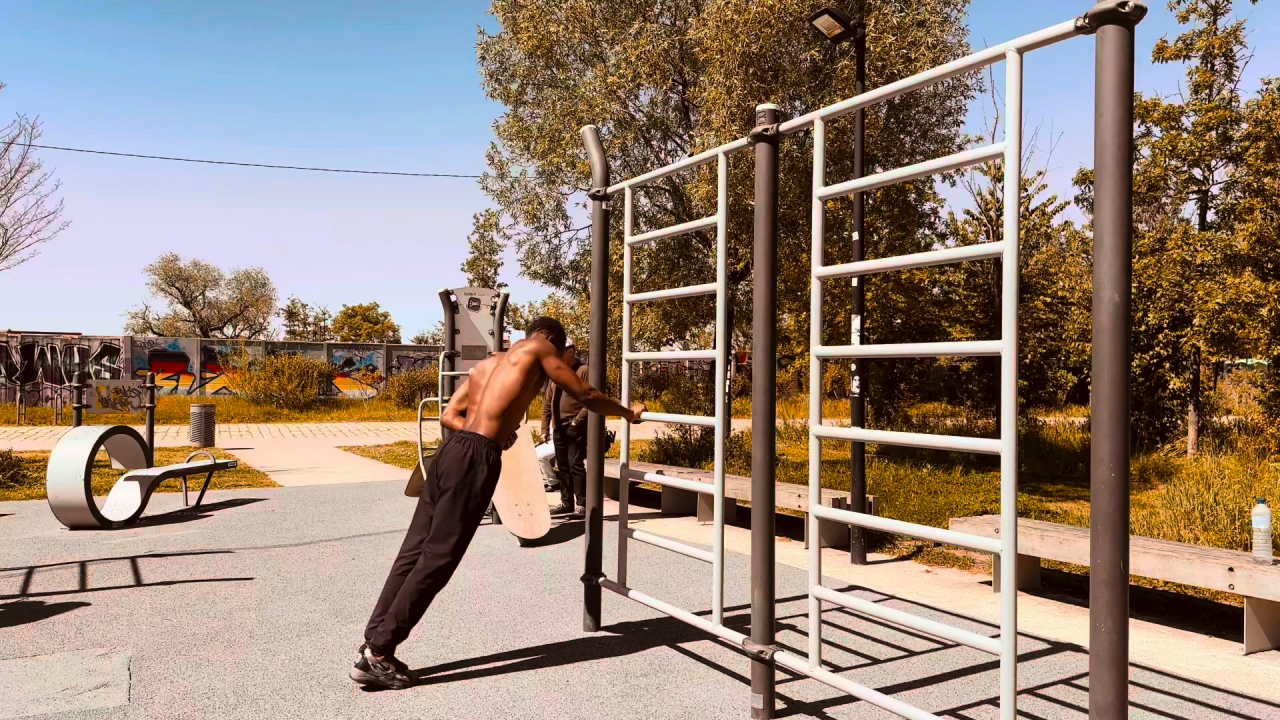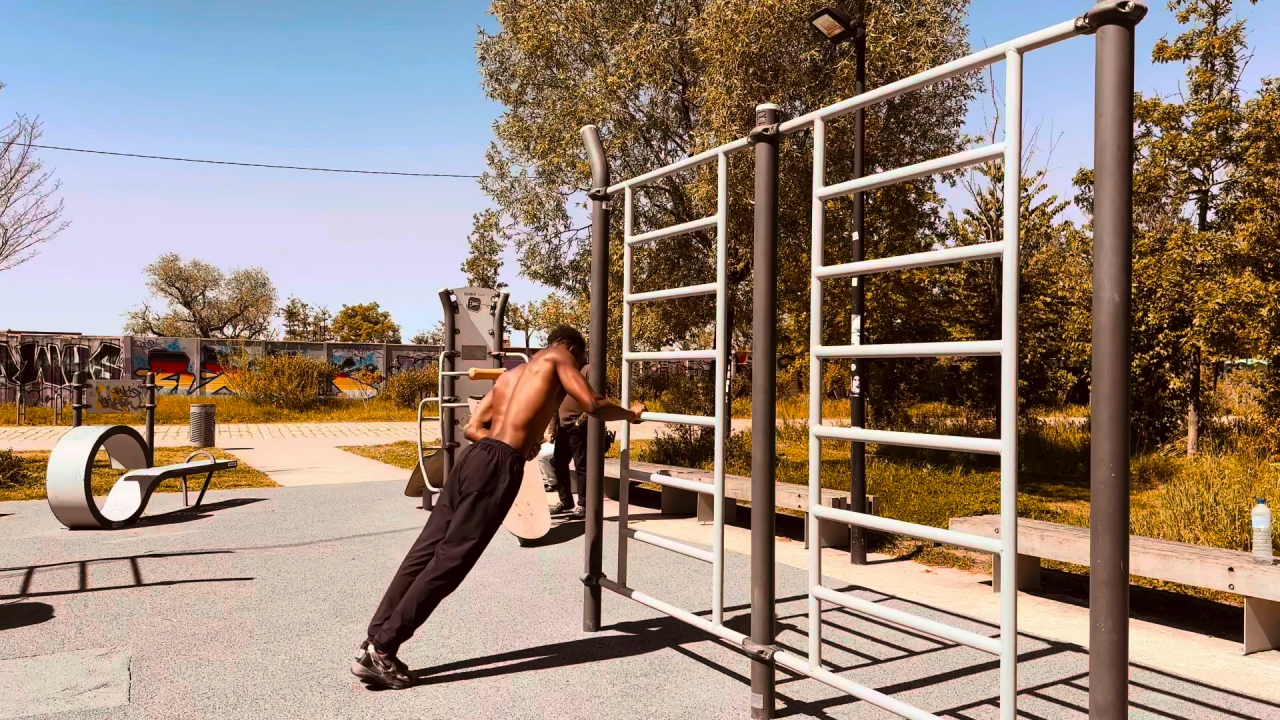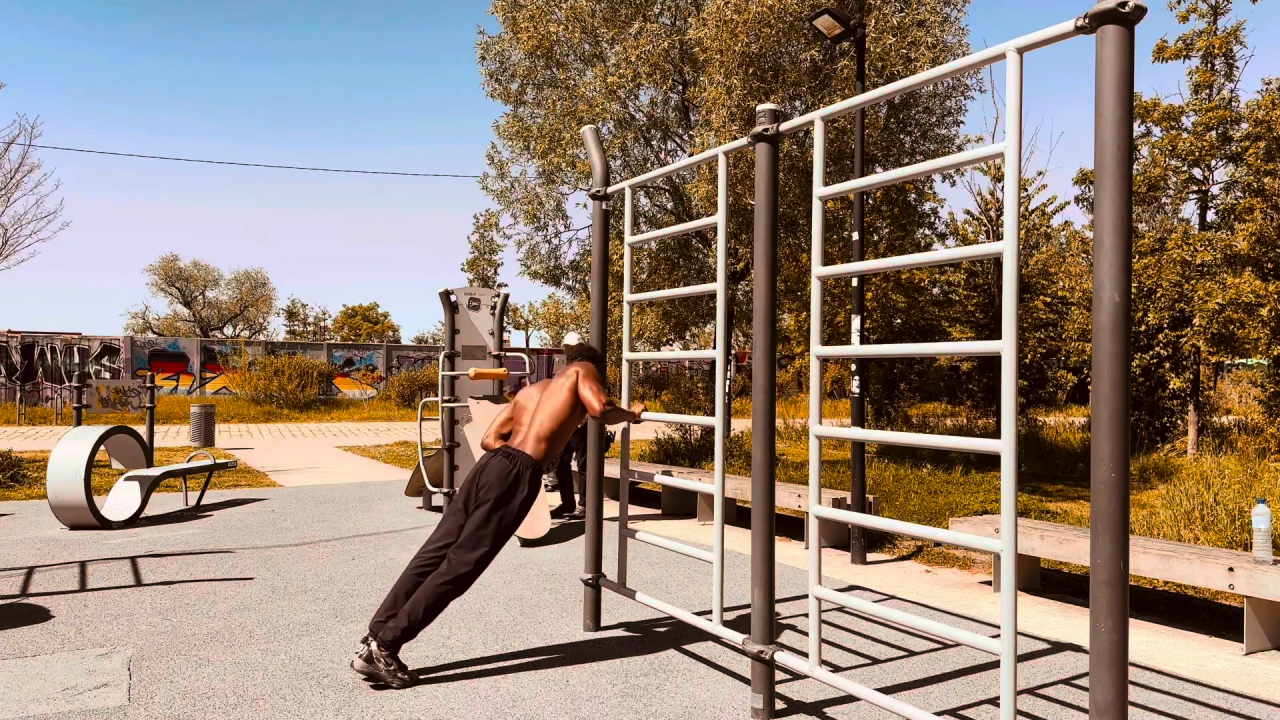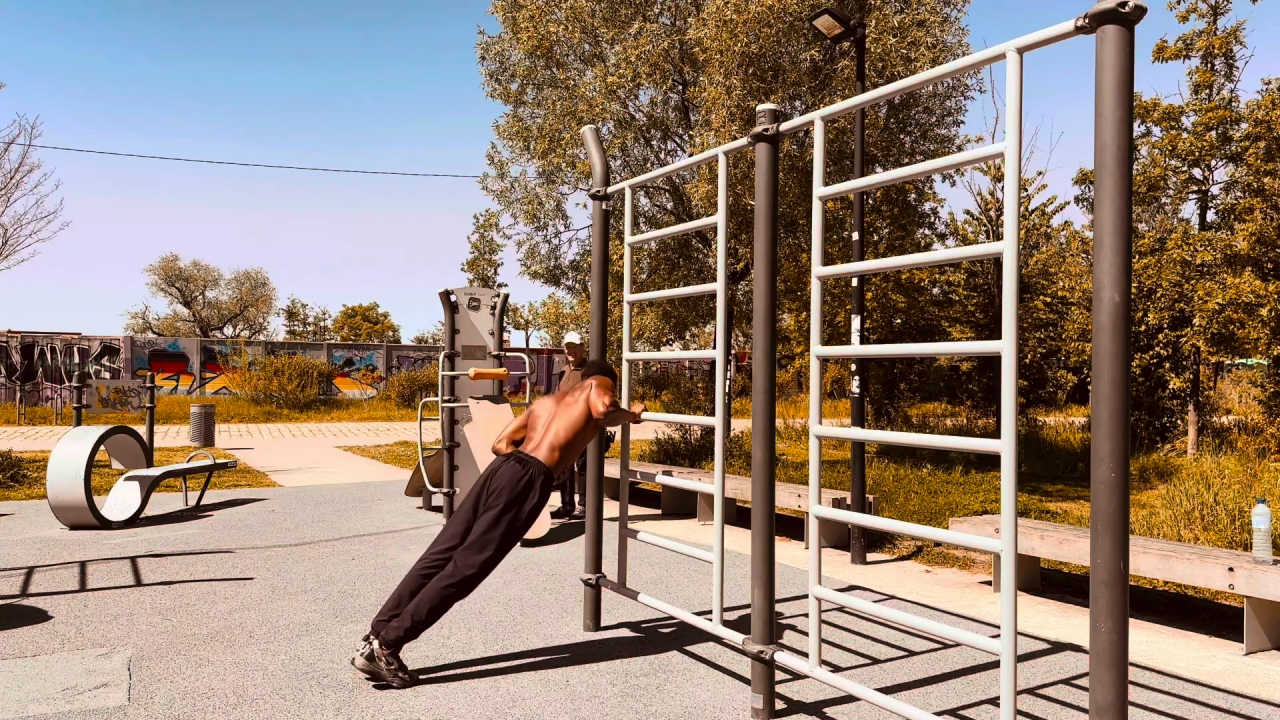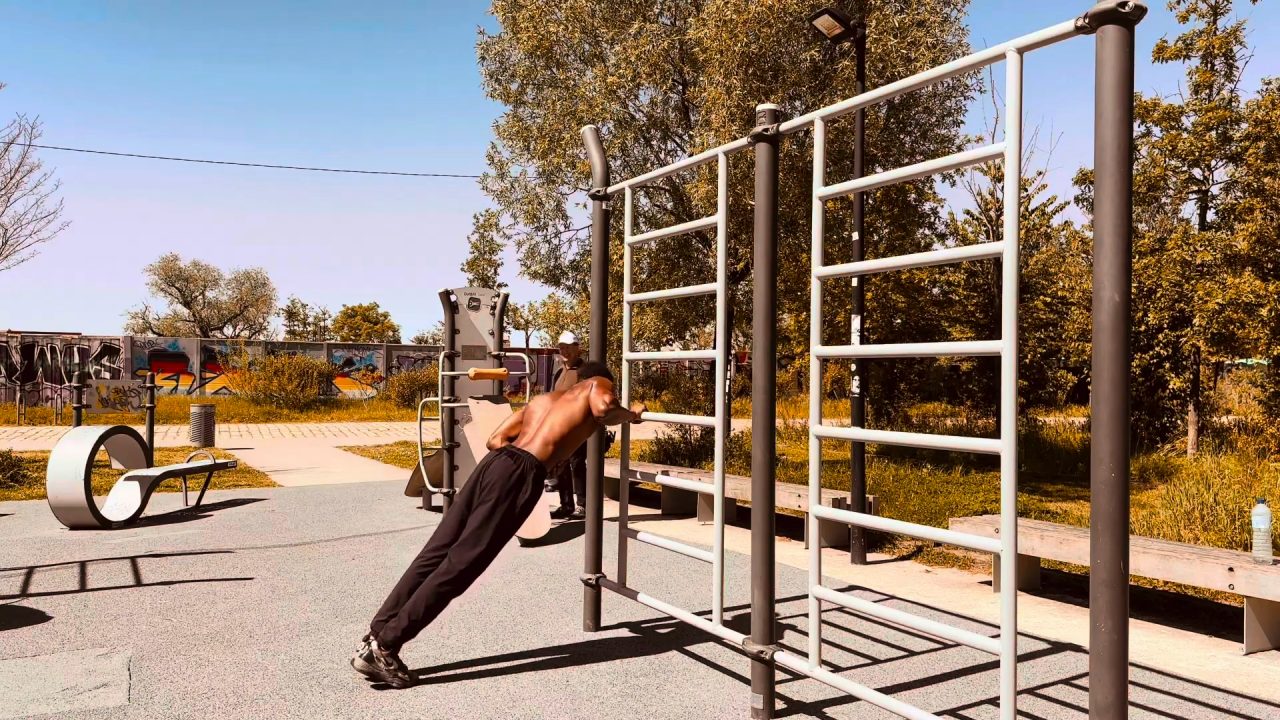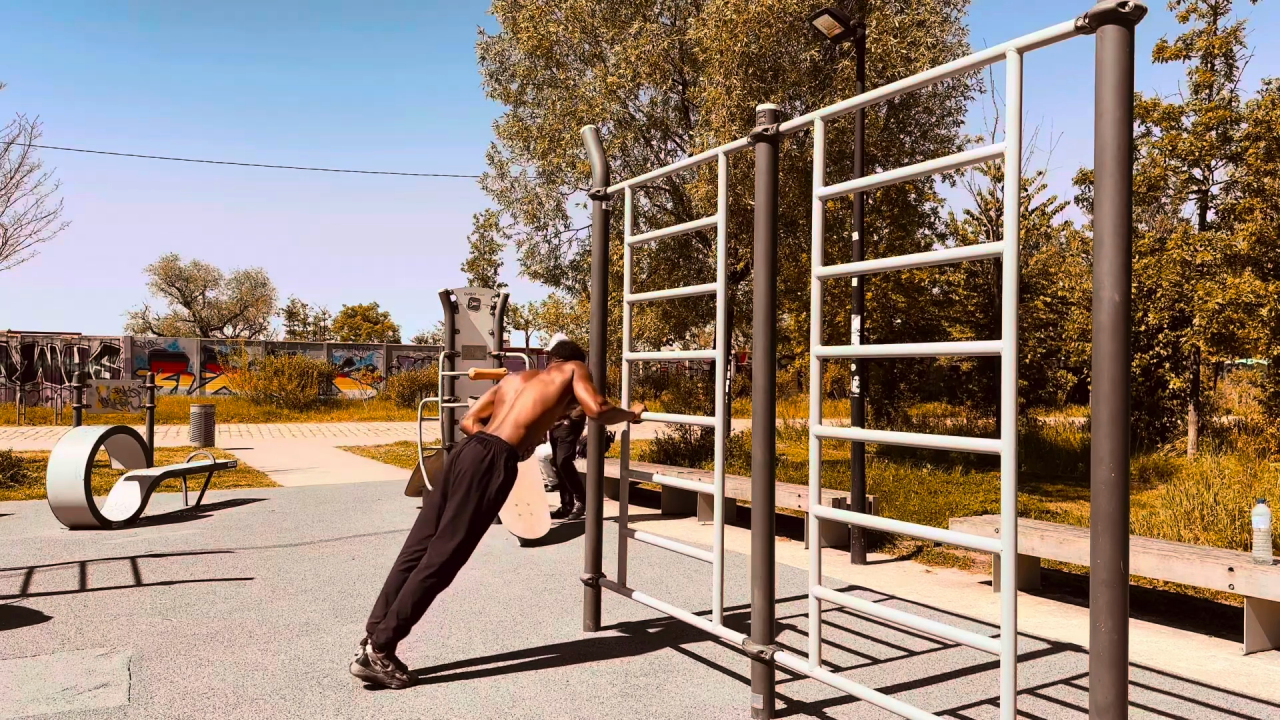
dt=0.3s
person 1, frame 1
left shoulder: (486, 364)
right shoulder: (537, 348)
left elbow: (449, 416)
right elbow: (584, 395)
right wrist: (627, 412)
left hip: (452, 449)
right hip: (476, 458)
left knee: (414, 554)
right knee: (437, 560)
left ankle: (373, 647)
right ankle: (377, 654)
person 1, frame 2
left shoulder: (509, 375)
right shoulder: (557, 357)
right elbow: (593, 405)
right wrist: (631, 413)
left hip: (474, 456)
right hip: (499, 466)
left knee: (425, 554)
right knee: (449, 562)
left ankle: (374, 644)
right ankle: (381, 650)
person 1, frame 3
left shoulder: (529, 390)
right shoulder: (583, 370)
right elbow: (600, 409)
right wrist: (631, 414)
left hip: (491, 464)
right hip: (518, 475)
left knee: (433, 555)
right knee: (460, 565)
left ankle: (374, 640)
right ankle: (384, 648)
person 1, frame 4
left shoulder: (545, 401)
right shoulder: (600, 383)
right elbow: (605, 411)
right wrist: (630, 414)
left hip: (502, 468)
right hip: (528, 481)
left knee: (439, 556)
right knee: (465, 568)
left ankle: (375, 639)
right ankle: (385, 648)
person 1, frame 5
left shoulder: (541, 398)
right shoulder: (599, 383)
right elbow: (604, 408)
right wrist: (630, 414)
left hip: (494, 462)
right hip: (520, 475)
left knee: (435, 555)
right knee: (459, 565)
left ankle: (375, 640)
right ankle: (383, 649)
person 1, frame 6
left shoulder: (514, 377)
right shoulder: (574, 369)
right elbow: (597, 411)
right wrist: (630, 414)
left hip: (467, 451)
right hip: (493, 462)
left knee: (417, 552)
right knee: (440, 560)
left ankle: (373, 644)
right ankle: (378, 652)
